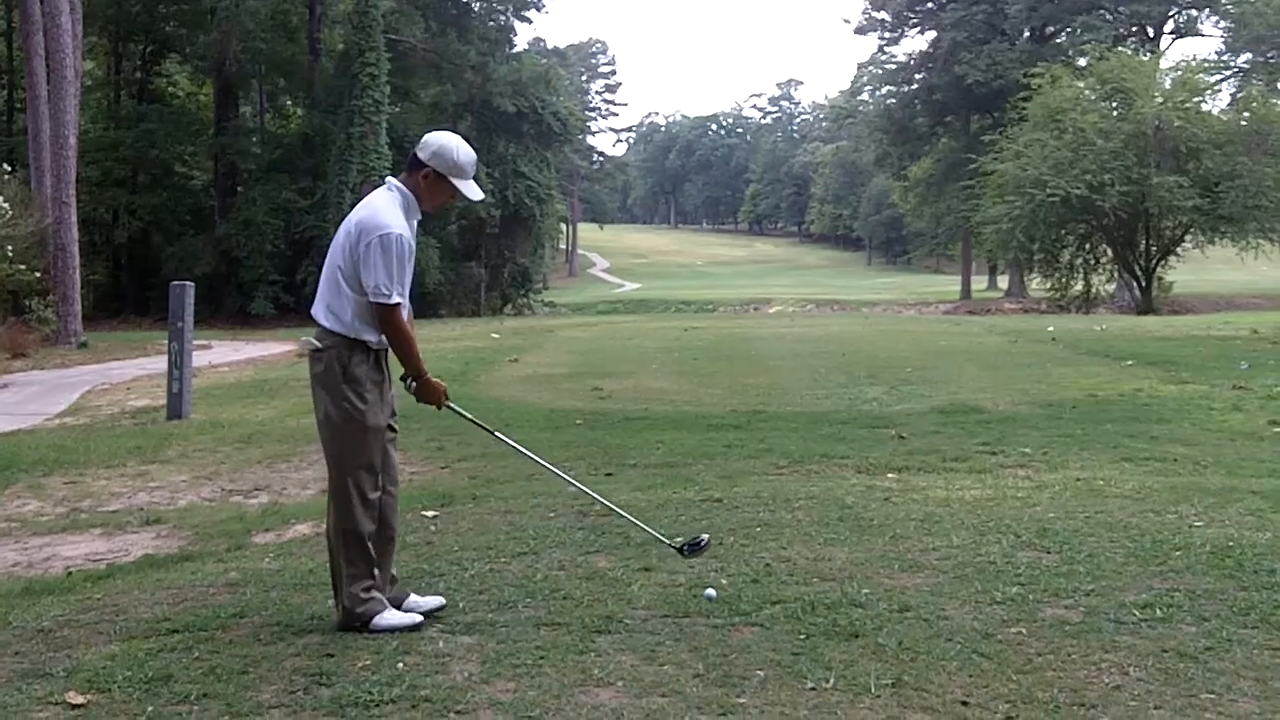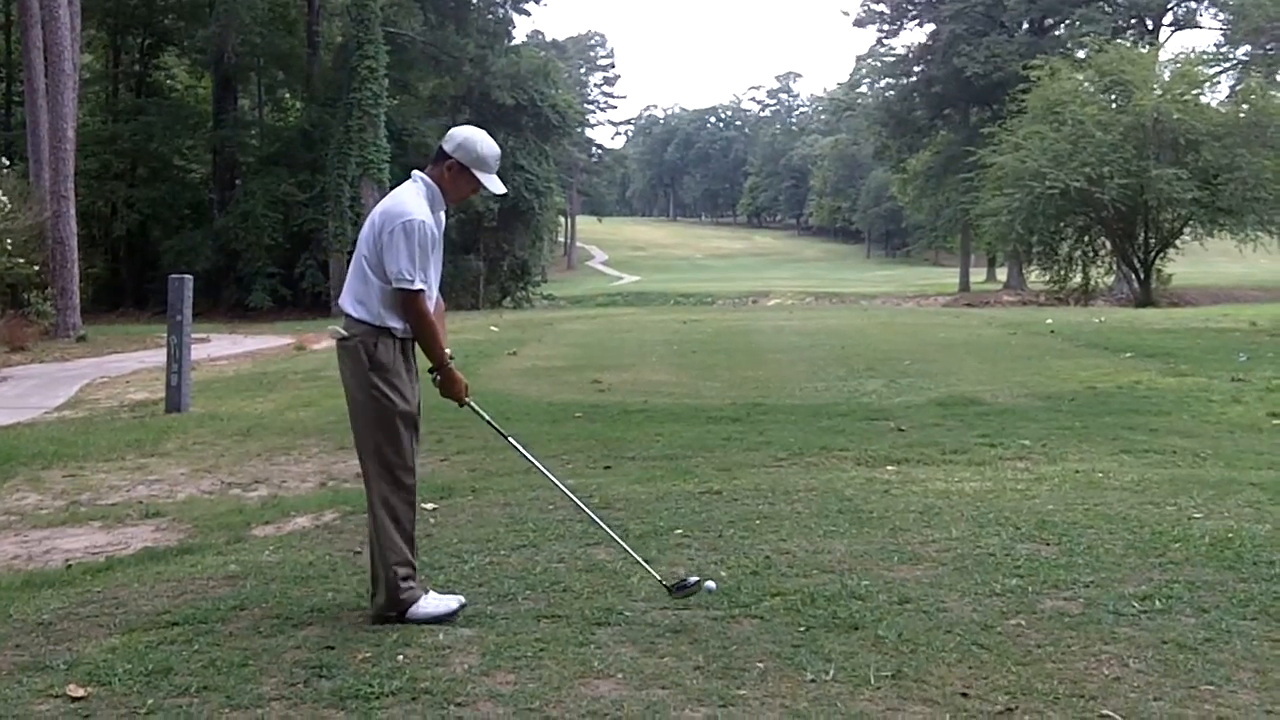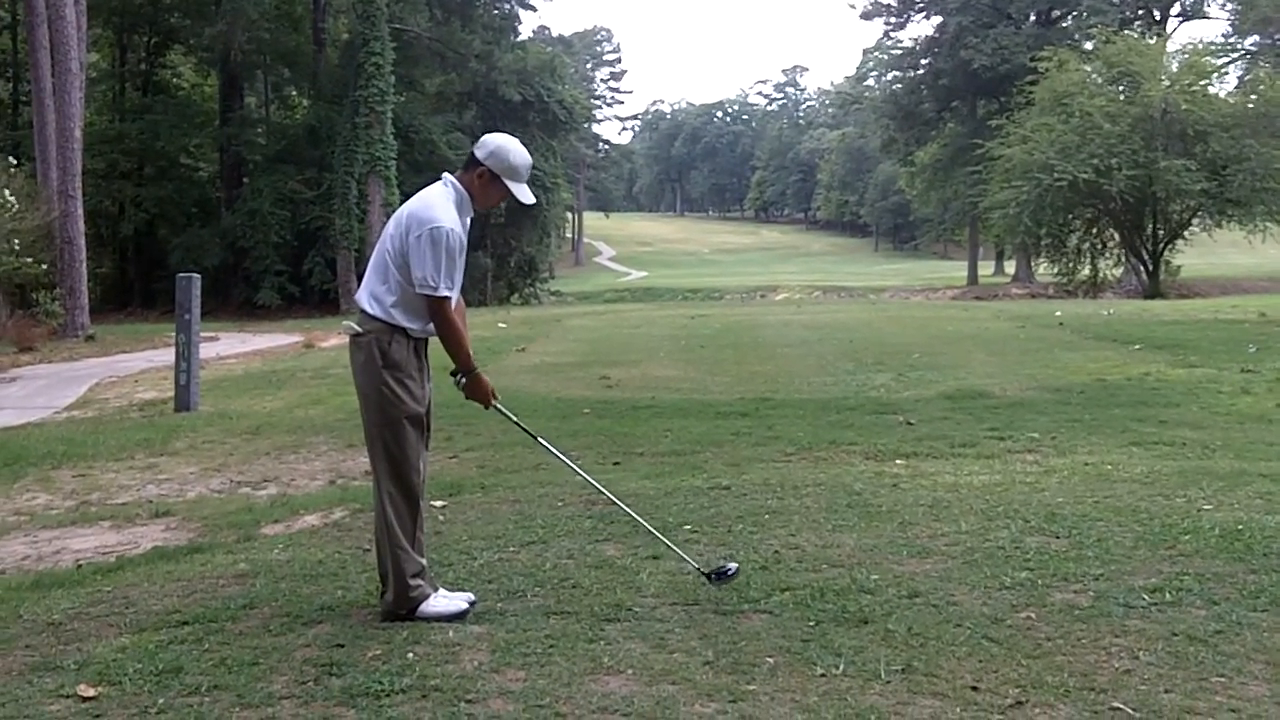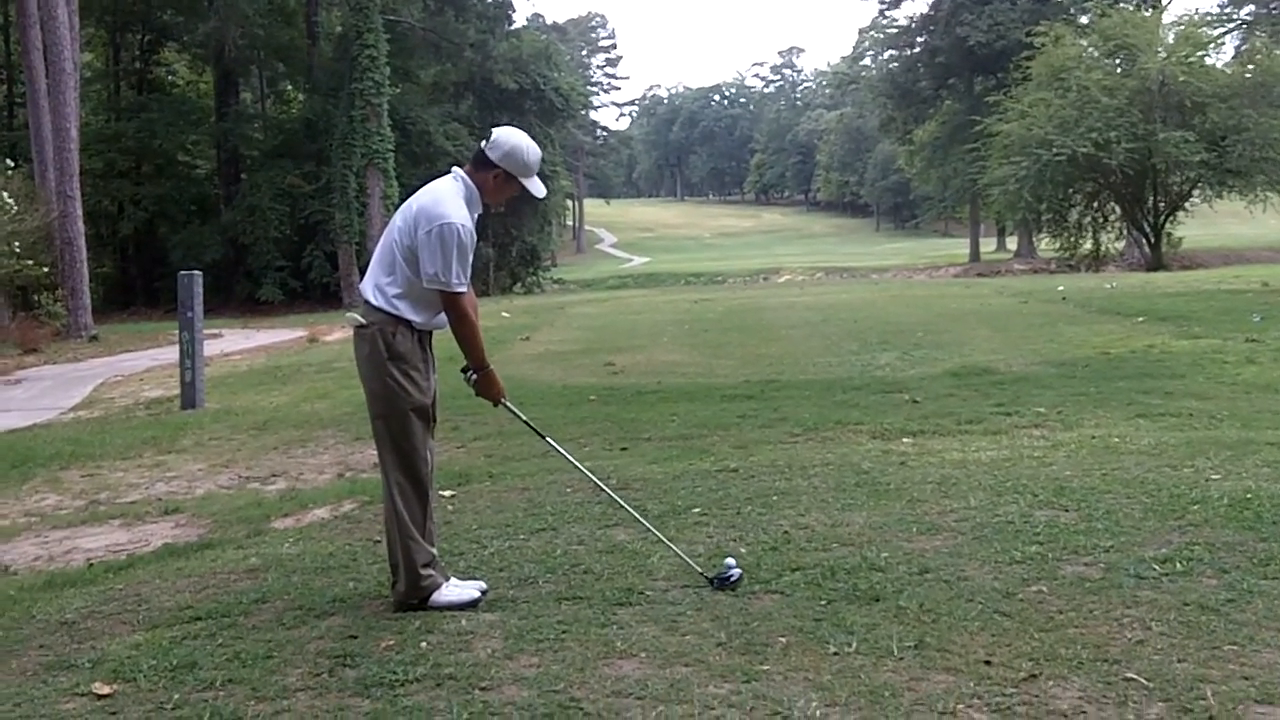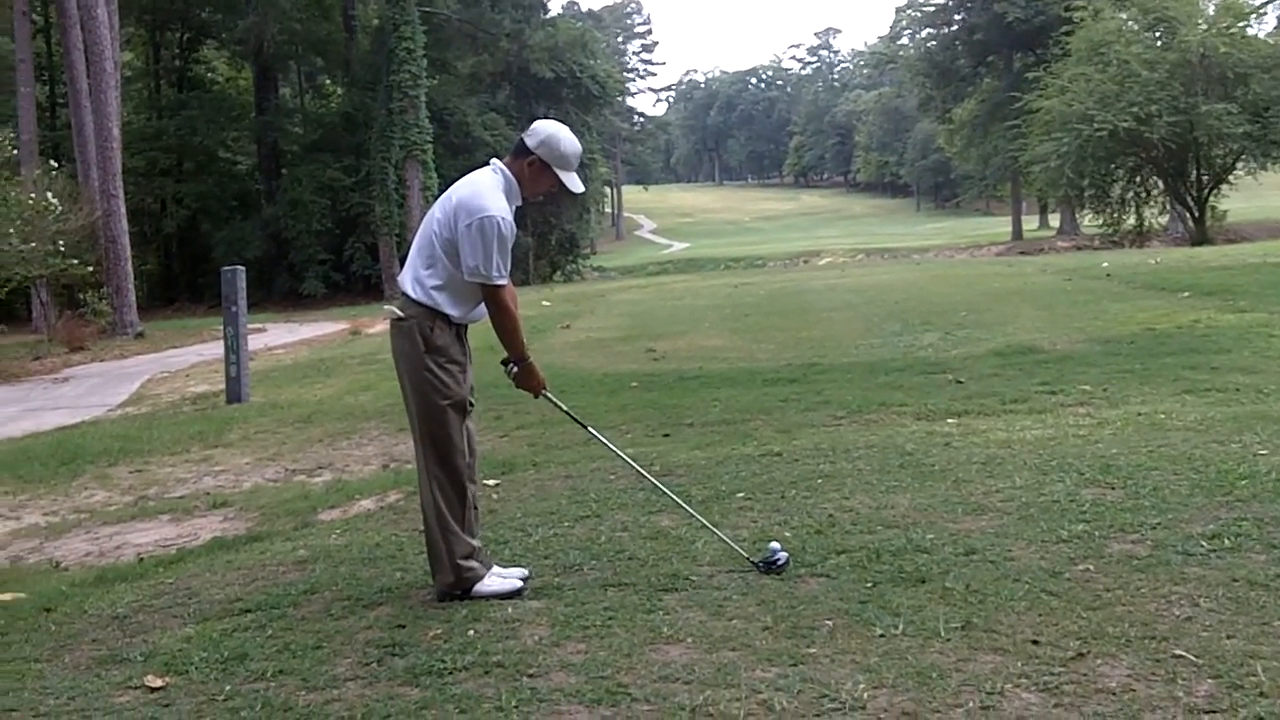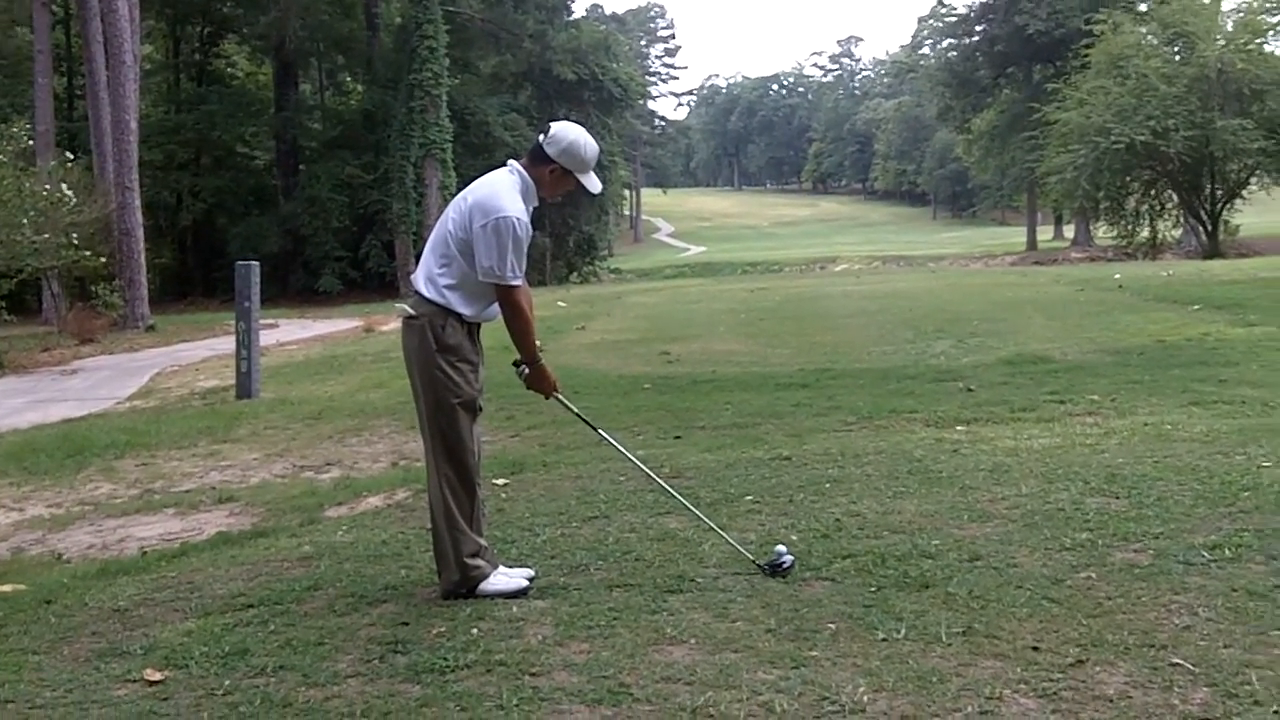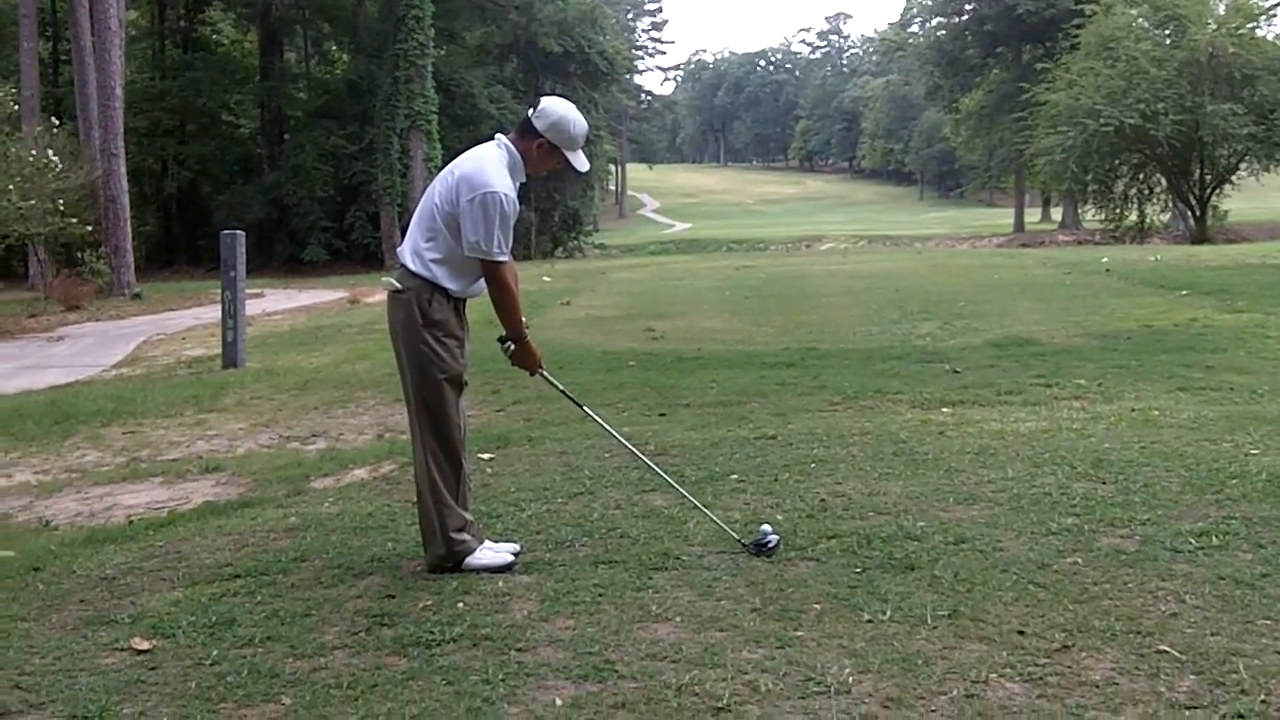
dt=0.7s
person 1, frame 1
left shoulder: (393, 209)
right shoulder: (388, 227)
right elbow: (389, 316)
left wrist: (416, 370)
right wrist: (422, 378)
left hip: (366, 358)
right hip: (348, 360)
left knee: (381, 482)
right knee: (356, 486)
left ankle: (382, 589)
right ankle: (359, 603)
person 1, frame 2
left shoulder: (427, 208)
right shoulder: (411, 215)
left elbow: (430, 293)
right elbow: (412, 303)
left wrist: (444, 354)
right wrist: (444, 368)
left hip: (392, 346)
right hip: (375, 347)
left knee: (399, 472)
right knee: (392, 476)
left ankle: (403, 584)
right ankle: (395, 594)
person 1, frame 3
left shoulder: (449, 205)
right shoulder: (440, 221)
left elbow: (453, 297)
right elbow: (440, 310)
left wrist: (466, 362)
right wrist: (471, 373)
left hip: (404, 343)
right hip: (388, 346)
left knee: (409, 471)
right knee: (400, 473)
left ankle: (413, 581)
right ankle: (404, 594)
person 1, frame 4
left shoulder: (453, 196)
right shoulder: (450, 218)
left elbow: (463, 290)
right elbow: (455, 306)
left wrist: (478, 361)
right wrist: (484, 370)
left hip: (406, 333)
right hip: (392, 337)
left knee: (417, 461)
right knee: (409, 464)
left ankle: (424, 572)
right ankle: (416, 584)
person 1, frame 5
left shoulder: (490, 185)
right shoulder: (490, 210)
left elbow: (501, 285)
right elbow: (497, 298)
left wrist: (519, 352)
right wrist: (524, 363)
left hip: (440, 326)
right hip: (429, 329)
left knee: (460, 451)
right knee: (445, 455)
left ankle: (469, 560)
right ankle: (457, 574)
person 1, frame 6
left shoulder: (506, 186)
right shoulder: (506, 211)
left elbow: (516, 285)
right elbow: (510, 299)
left wrist: (532, 350)
right wrist: (535, 365)
left hip: (452, 325)
right hip: (440, 329)
left knee: (463, 452)
right knee: (455, 454)
left ankle: (474, 560)
right ankle: (465, 573)
person 1, frame 7
left shoulder: (493, 160)
right shoulder: (493, 186)
left elbow: (502, 261)
right elbow: (496, 274)
left wrist: (518, 326)
right wrist: (521, 340)
left hip: (438, 299)
right hip: (426, 302)
left knee: (448, 426)
right knee: (440, 428)
left ankle: (460, 534)
right ankle: (449, 547)
